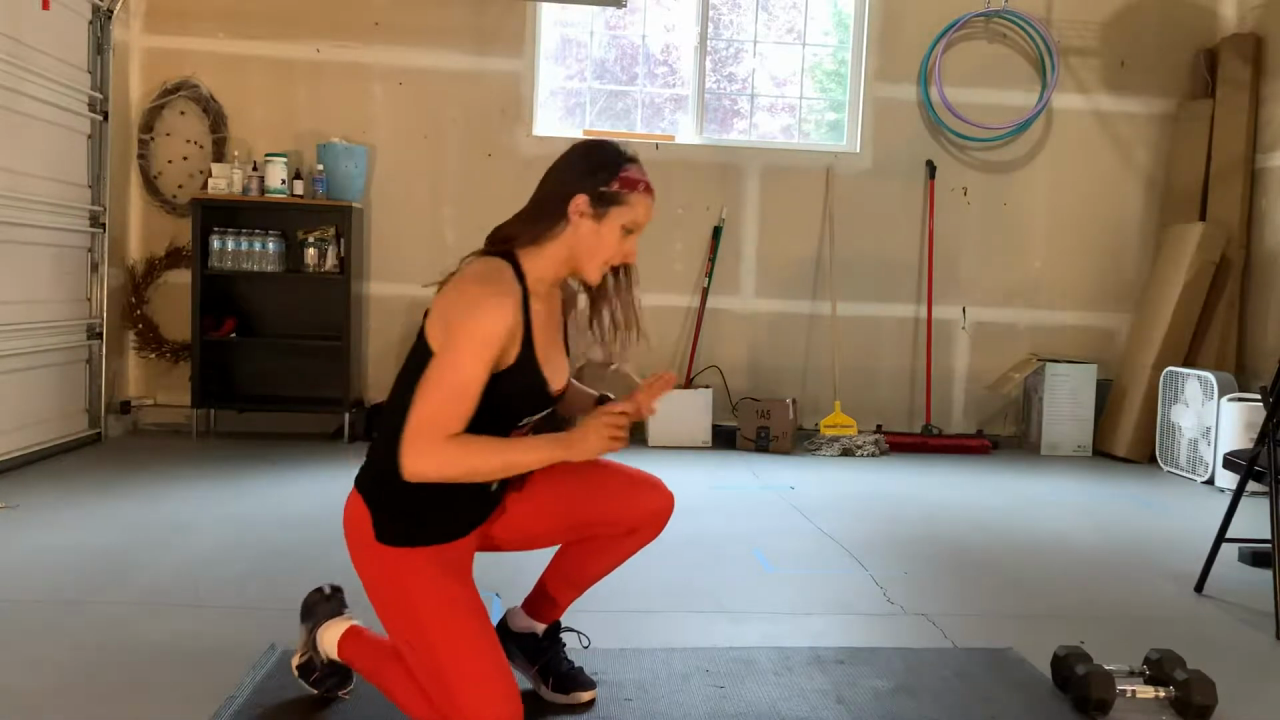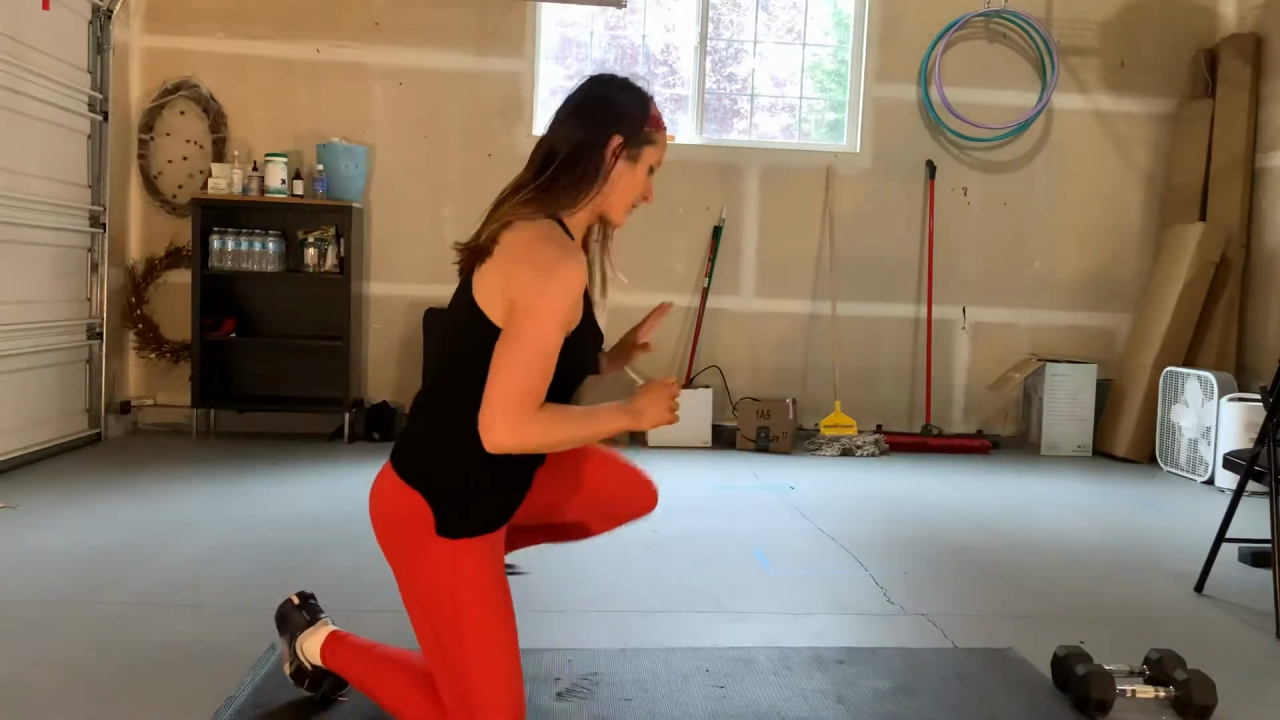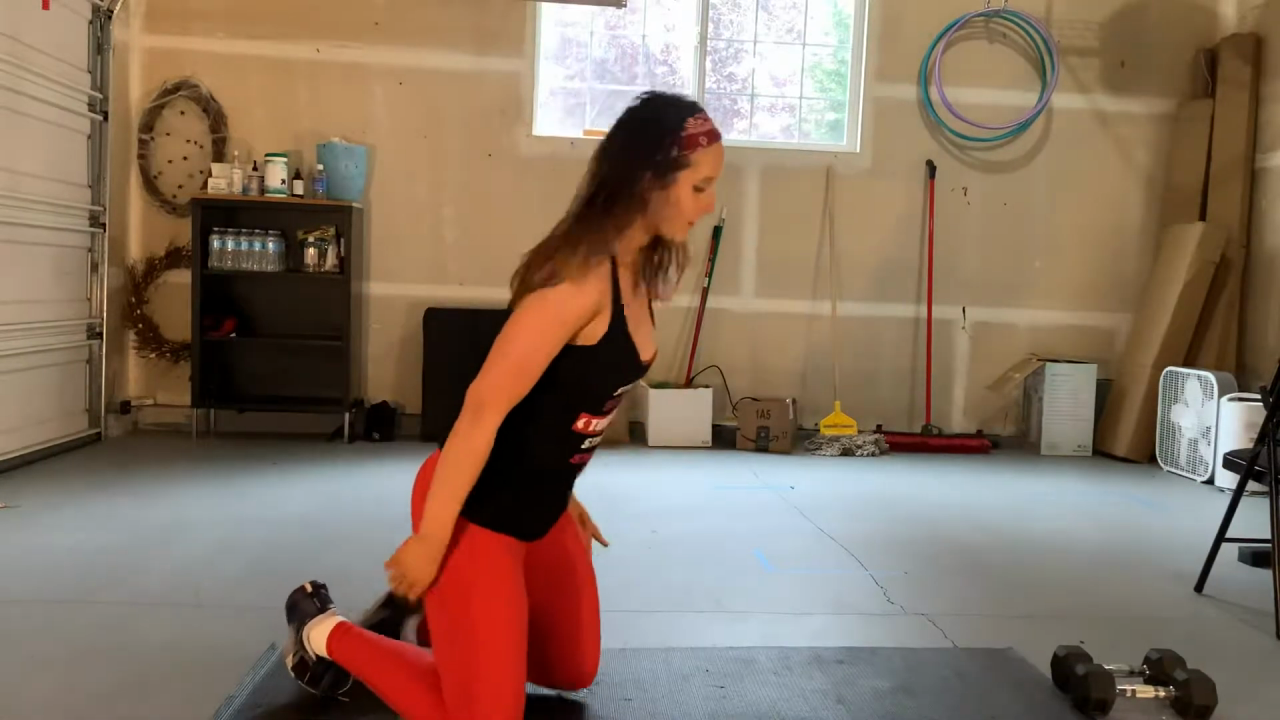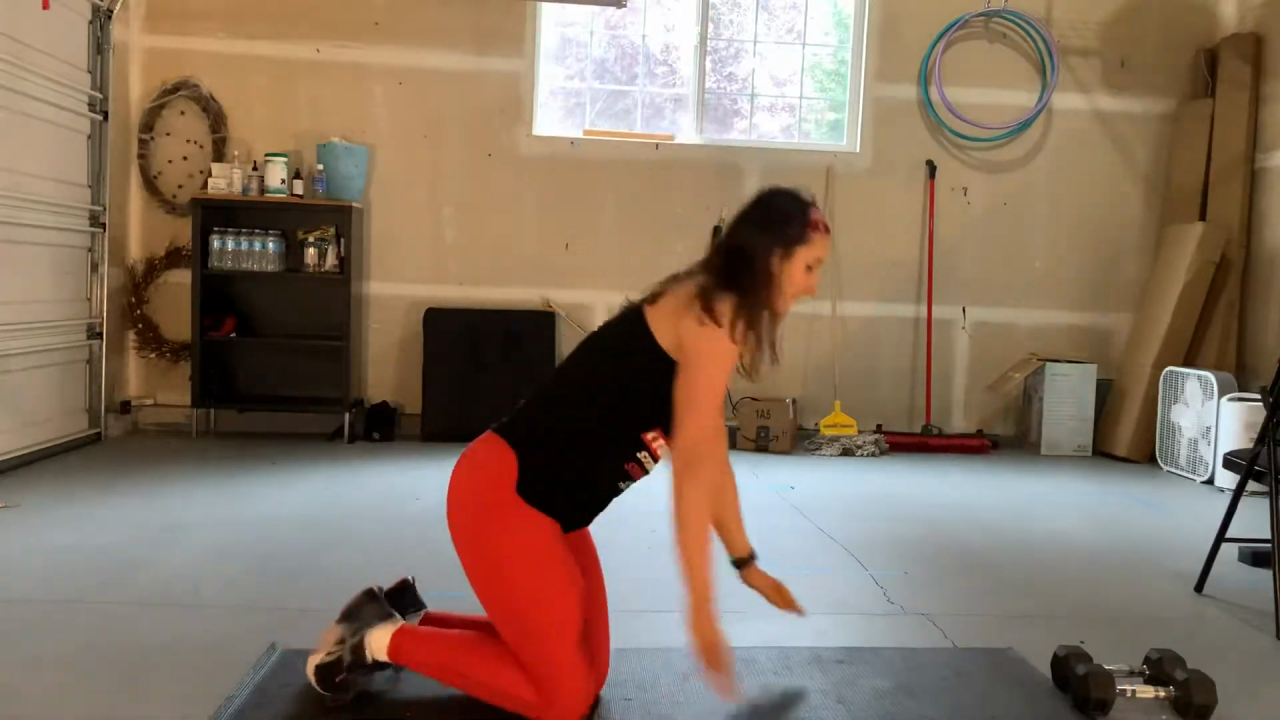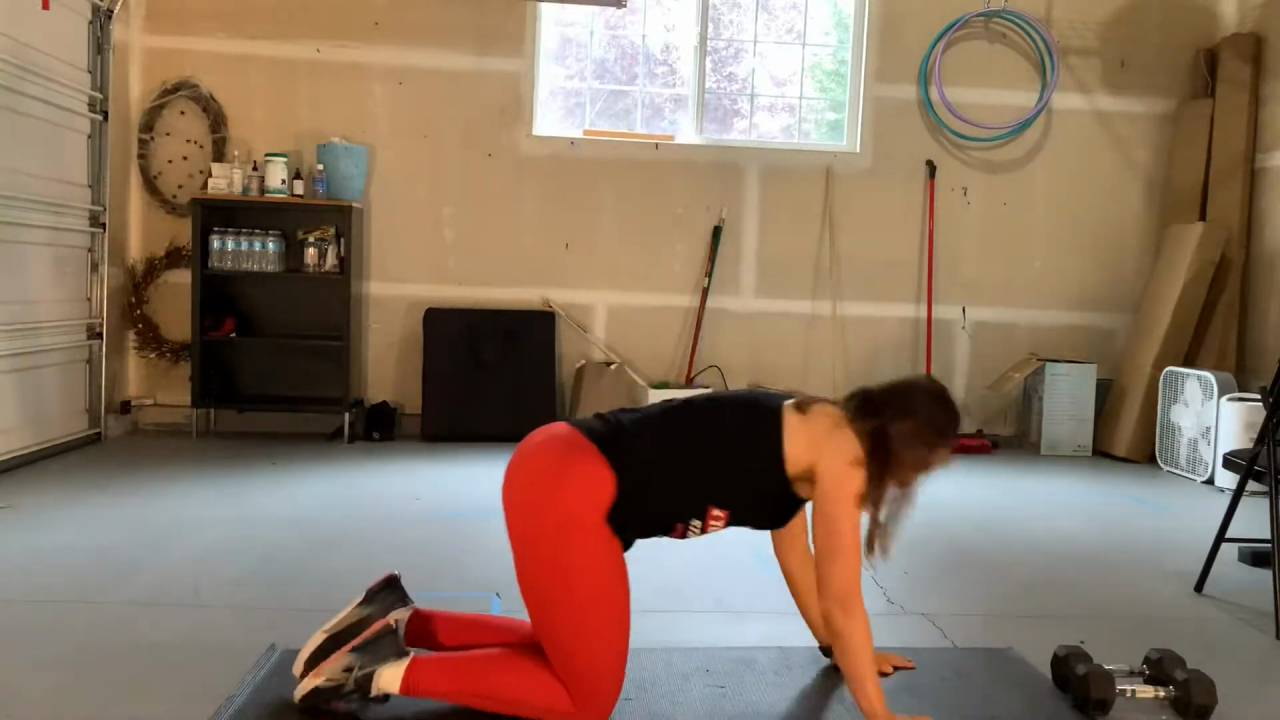
dt=0.4s
person 1, frame 1
left shoulder: (551, 292)
right shoulder: (491, 298)
right elbow: (422, 457)
left wrist: (603, 411)
right wrist: (567, 446)
left hip: (482, 502)
right hip: (405, 526)
left knee: (647, 504)
left ankle: (529, 630)
right ankle: (337, 636)
person 1, frame 2
left shoulder: (546, 235)
right shoulder: (549, 257)
right elbow: (504, 426)
left wrist: (611, 357)
right wrist: (627, 414)
left hip: (492, 479)
right hip: (440, 507)
left knee: (634, 496)
right ankle: (317, 639)
person 1, frame 3
left shoulder: (641, 269)
right shoulder: (579, 276)
right elbow: (482, 410)
right wrist: (431, 541)
left hip: (543, 506)
right hip: (477, 508)
left knee: (575, 668)
left ankle: (419, 629)
right ankle: (325, 630)
person 1, frame 4
left shoulder: (706, 315)
right shoulder: (713, 316)
left elbow: (709, 463)
right elbow: (697, 469)
left wrist: (746, 562)
right wrist: (701, 606)
left hip: (546, 504)
right hip: (504, 493)
left ankle: (410, 621)
right ankle: (380, 636)
person 1, frame 5
left shoulder: (805, 434)
right shoulder: (843, 451)
left elbow: (795, 552)
right elbow: (841, 601)
left wrist: (844, 652)
left hip: (553, 466)
right hip: (570, 492)
left knee: (569, 655)
left ankle: (398, 621)
